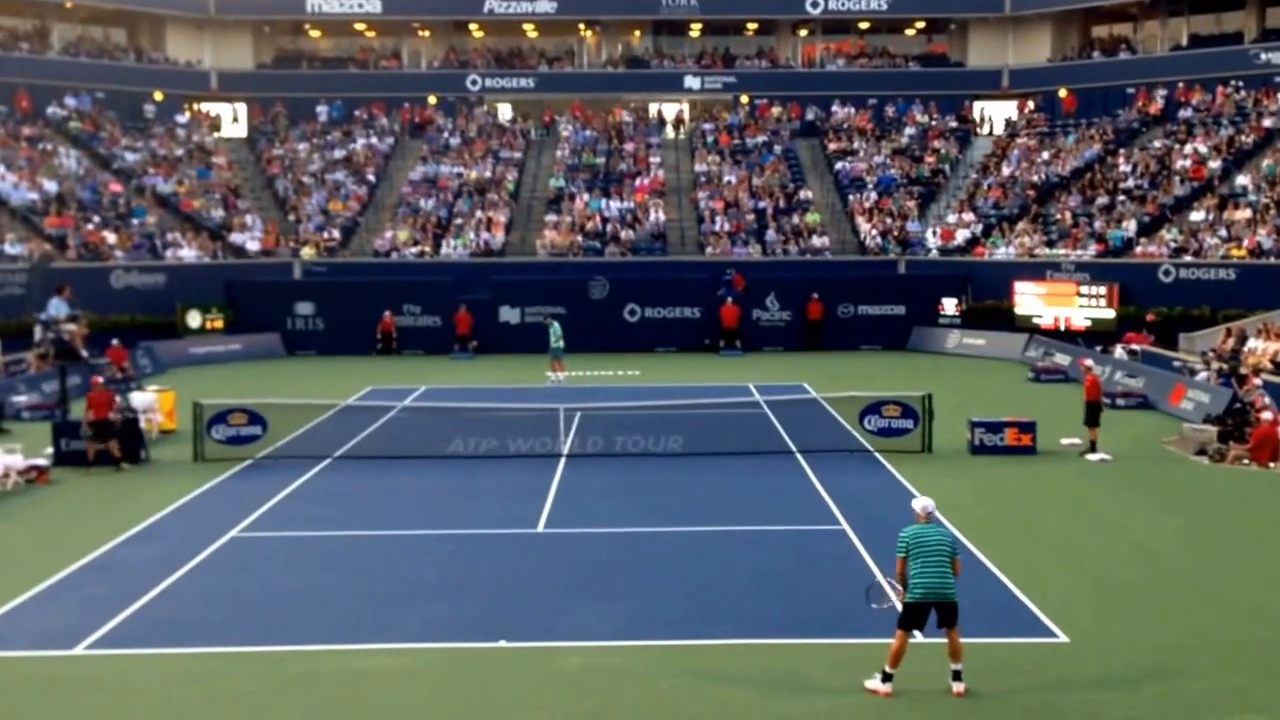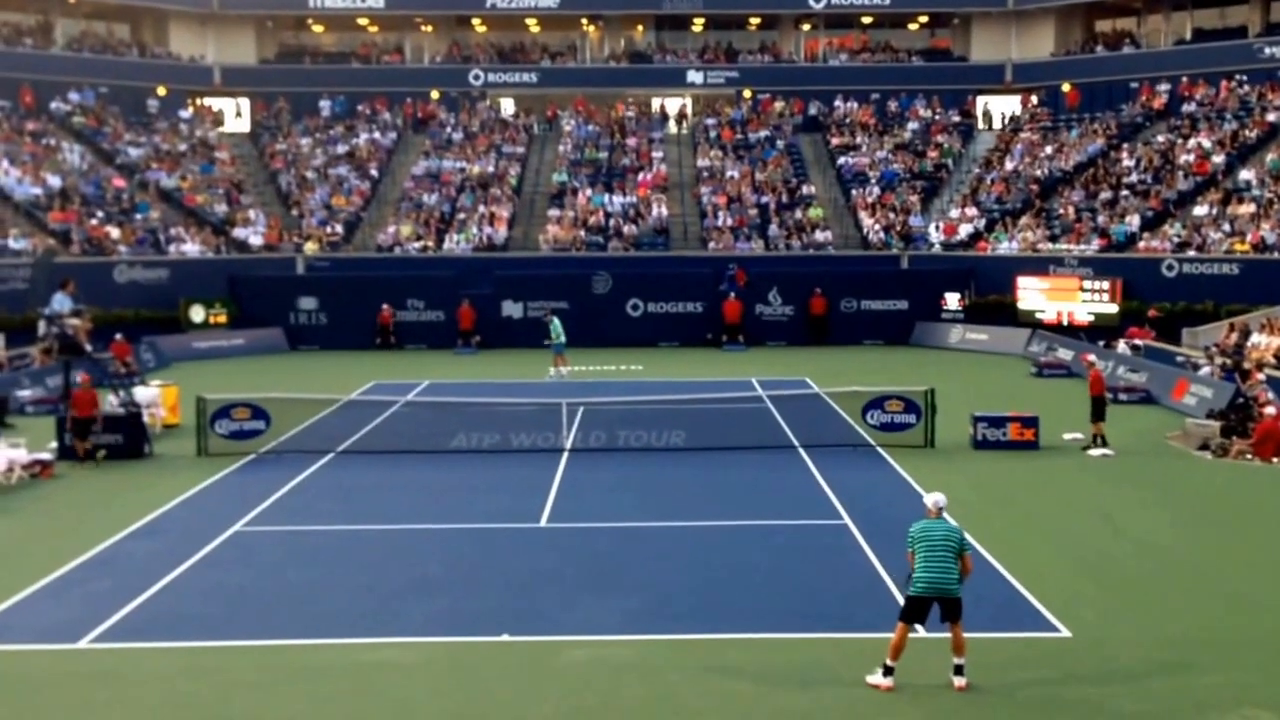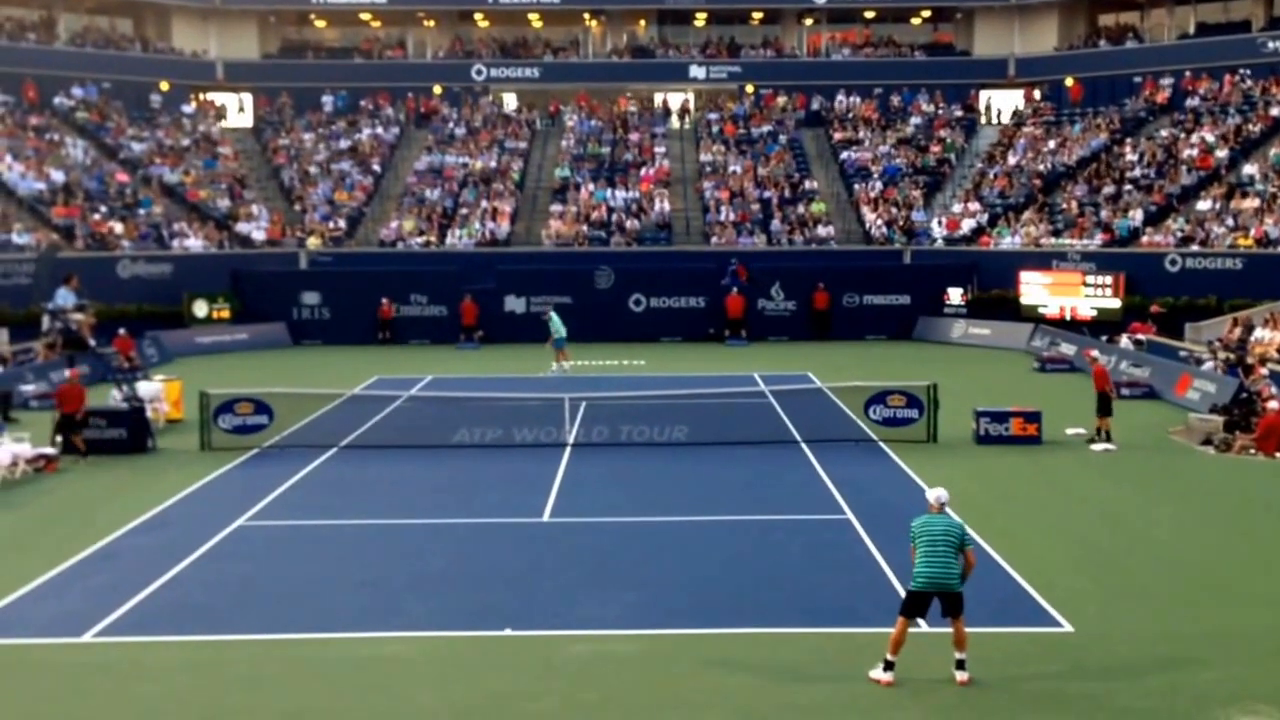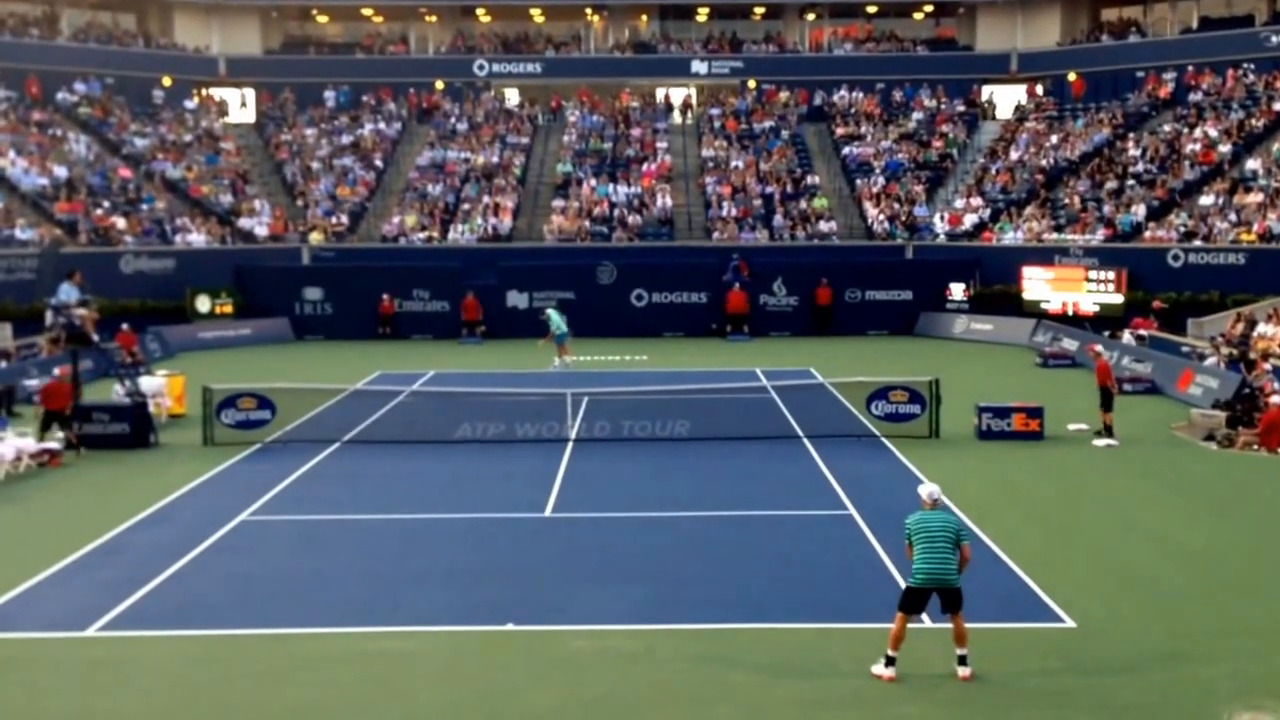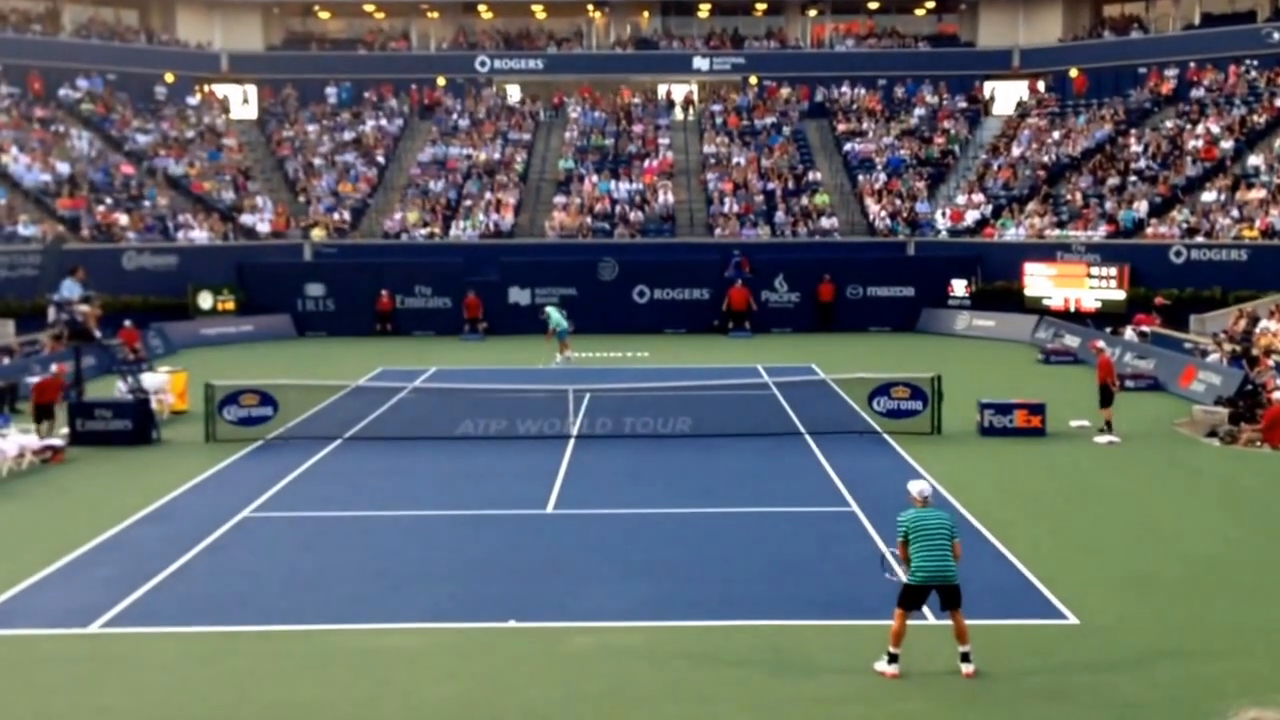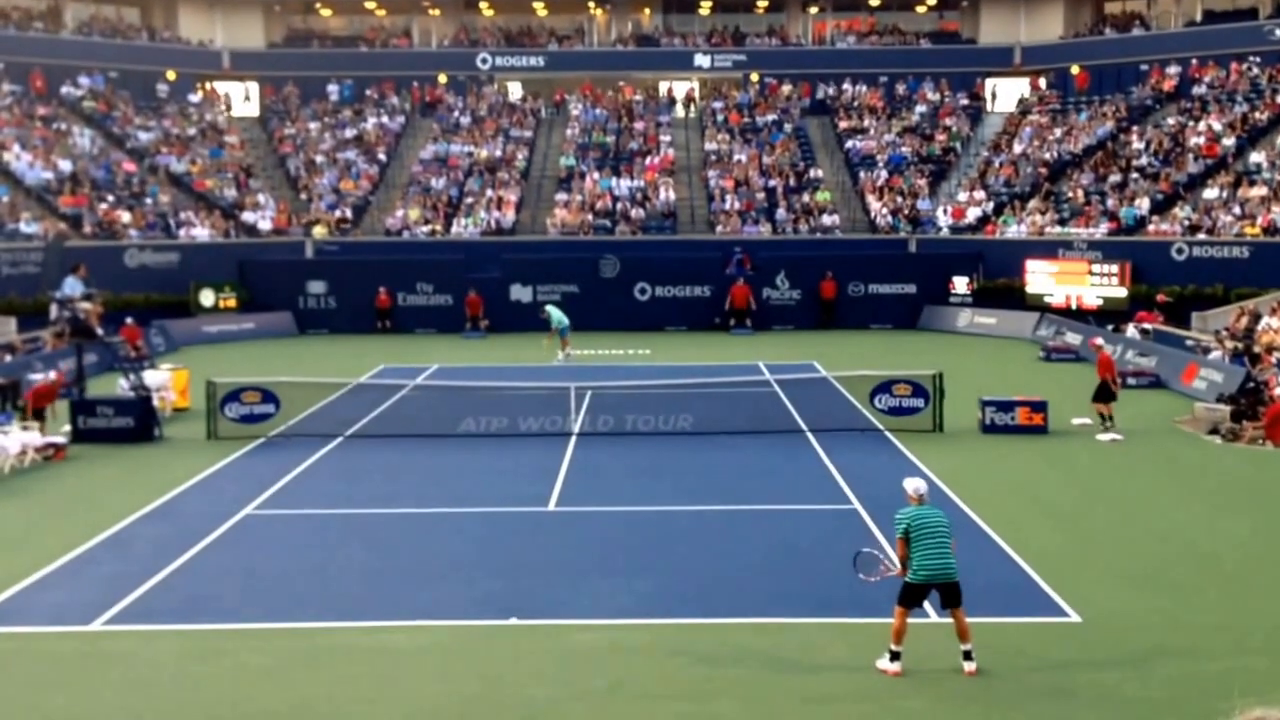
dt=0.2s
person 1, frame 1
left shoulder: (907, 533)
right shoulder: (947, 534)
left elbow: (900, 569)
right elbow: (957, 570)
left wrist: (904, 589)
left hip: (918, 593)
right hip: (947, 592)
left knee: (902, 635)
right knee: (953, 633)
left ankle: (885, 681)
right ankle: (957, 681)
person 1, frame 2
left shoulder: (916, 528)
right shoulder: (957, 531)
right elbow: (968, 567)
left hip: (921, 587)
right hip: (950, 587)
left knee: (902, 628)
right knee: (956, 627)
left ankle: (886, 675)
right ankle: (959, 676)
person 1, frame 3
left shoulder: (917, 523)
right shoulder: (958, 526)
right elbow: (971, 561)
right wrist: (961, 580)
left hip: (921, 581)
right hip: (950, 582)
left knee: (902, 623)
right knee: (957, 622)
left ankle: (887, 670)
right ankle: (961, 670)
person 1, frame 4
left shoulder: (912, 520)
right shoulder: (954, 521)
right elbow: (966, 556)
left hip: (920, 578)
right hip: (949, 578)
left knee: (901, 618)
right knee: (957, 617)
left ankle: (889, 666)
right ankle: (963, 666)
person 1, frame 5
left shoulder: (905, 517)
right shoulder: (945, 517)
left elbow: (903, 554)
right elbow: (957, 553)
left hip: (919, 575)
right hip: (947, 575)
left knee: (900, 614)
right knee: (957, 615)
left ankle: (892, 663)
right ankle: (966, 662)
person 1, frame 6
left shoulder: (903, 515)
right shoulder: (940, 515)
left elbow: (901, 552)
right elbow: (949, 549)
left wrist: (903, 568)
left hip: (919, 574)
right hip: (948, 572)
left knee: (900, 612)
right knee: (958, 613)
left ankle: (894, 661)
right ankle: (969, 660)
